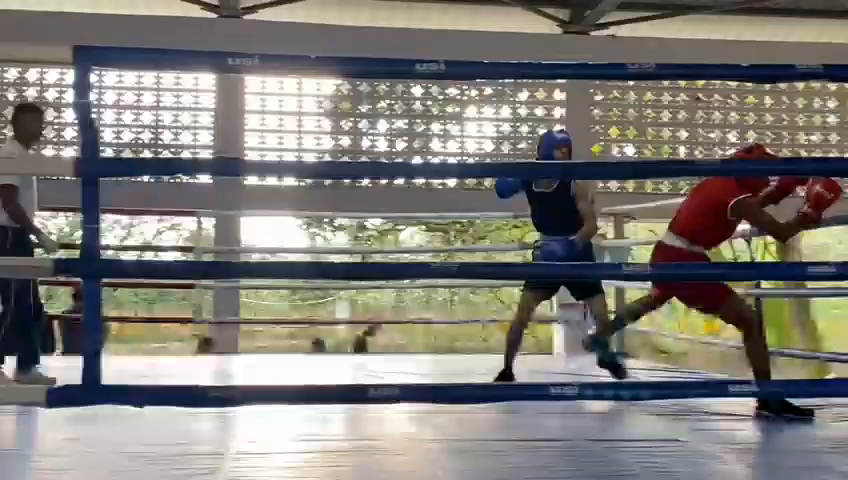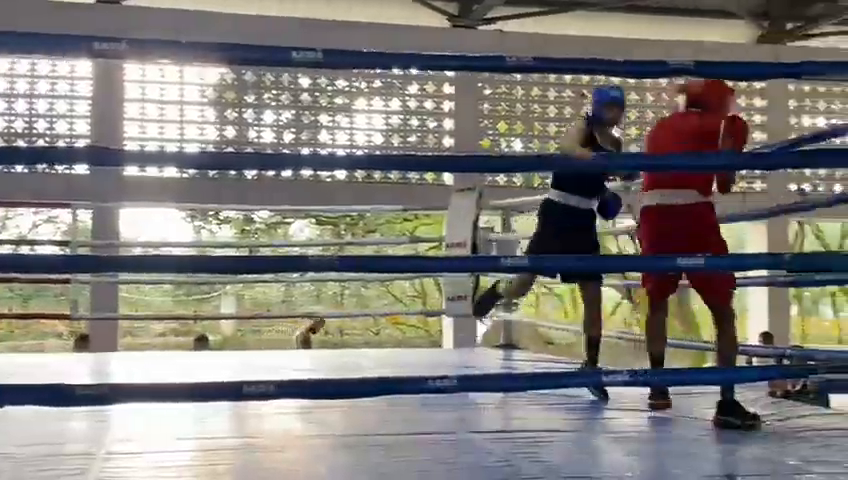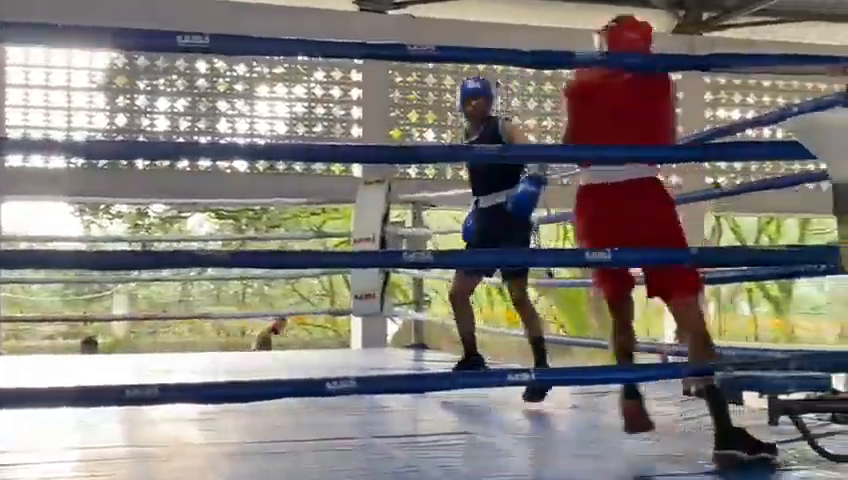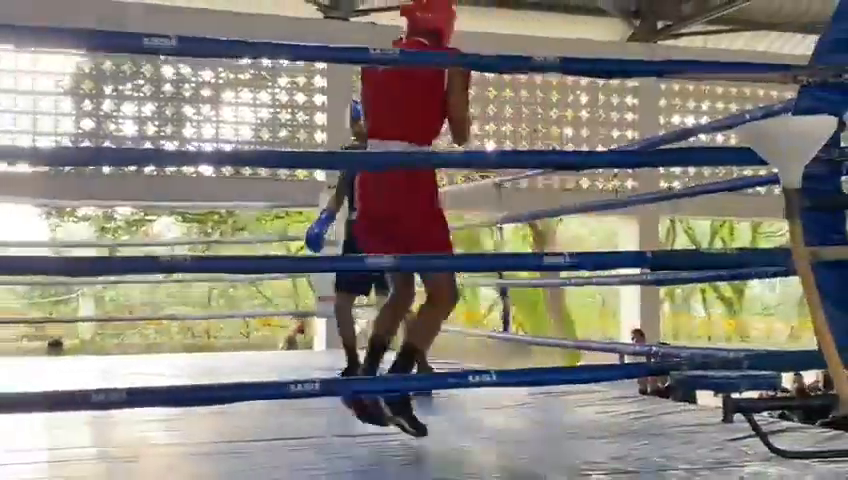
dt=0.4s
person 1, frame 1
left shoulder: (719, 184)
right shoulder: (741, 201)
right elbow: (781, 233)
left wrist: (784, 187)
right wrist: (812, 209)
left hip: (662, 257)
left knee: (657, 299)
right knee: (751, 322)
left ankle: (602, 336)
right ankle: (769, 400)
person 1, frame 2
left shoulder: (661, 127)
right shoulder: (719, 128)
right elbow: (725, 185)
left hip: (654, 220)
right hip: (695, 219)
left knee: (656, 305)
right knee: (722, 313)
left ankle: (657, 386)
right ankle: (727, 405)
person 1, frame 3
left shoulder: (582, 88)
right shoulder: (660, 84)
left elbow: (571, 147)
right elbow: (667, 146)
left hip: (597, 206)
right hip: (646, 200)
left knee: (618, 310)
right knee: (690, 316)
left ankle: (631, 398)
right ankle: (724, 430)
person 1, frame 4
left shoulder: (376, 66)
right shoulder: (449, 65)
right elbow: (460, 133)
left hip: (373, 179)
right hip: (407, 182)
left knee: (401, 292)
right knee: (443, 293)
left ankle: (365, 382)
right ankle: (395, 386)
person 2, frame 1
left shoulder: (575, 182)
right shoulder: (531, 179)
left elbow: (591, 226)
right elbow: (506, 189)
left wrist: (568, 244)
right wrist: (508, 180)
left hip: (578, 253)
right hip: (549, 252)
left knee: (601, 318)
right knee: (523, 312)
left ankle: (606, 354)
right ankle: (507, 371)
person 2, frame 2
left shoulder: (614, 144)
right shoulder: (583, 127)
right elbow: (569, 149)
left wrist: (608, 198)
left hip: (583, 222)
right hip: (556, 215)
left knee: (593, 300)
right knee: (521, 287)
left ankle: (591, 369)
right ankle: (496, 293)
person 2, frame 3
left shoulder: (501, 127)
right shoulder: (469, 134)
left wrist: (532, 183)
left hip: (510, 217)
right hip: (486, 219)
left knee: (517, 294)
right knee: (458, 293)
left ankle: (541, 367)
right ankle: (472, 359)
person 2, frame 4
right shoulder: (349, 152)
right elbow: (339, 194)
right wrist: (323, 220)
right hip: (355, 234)
right knee: (342, 305)
left ankle: (420, 362)
right ankle: (353, 364)
